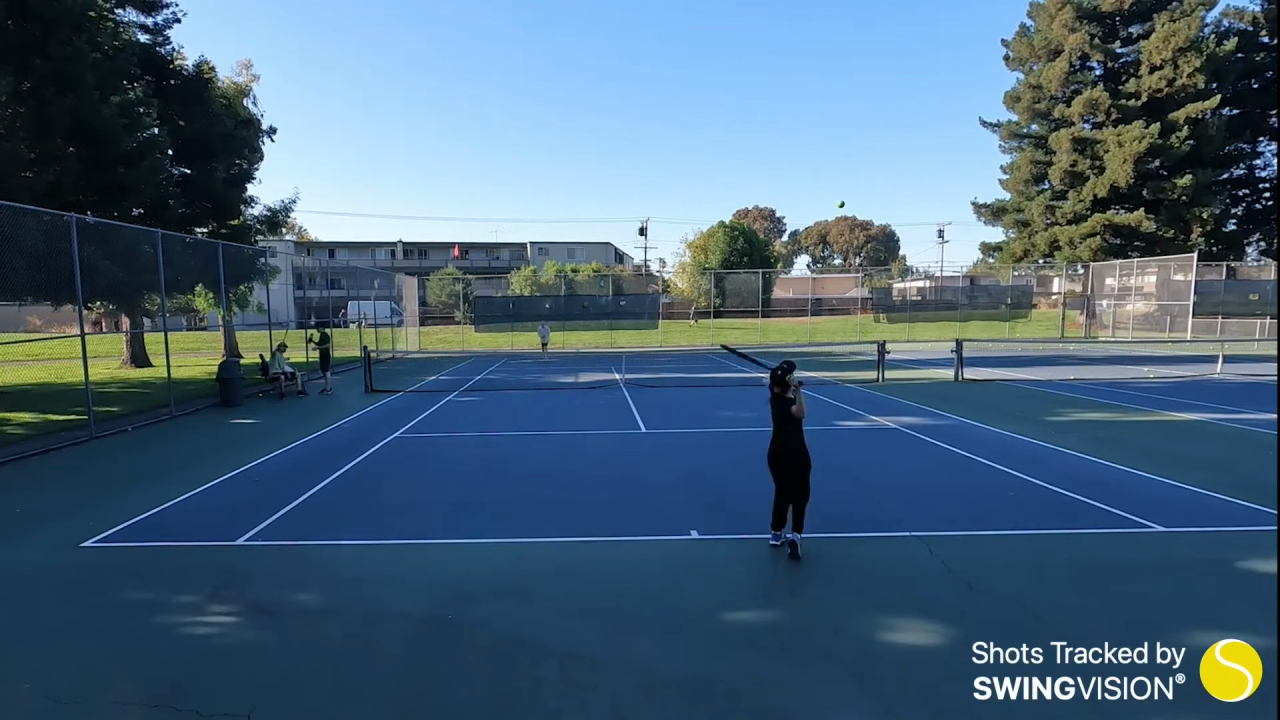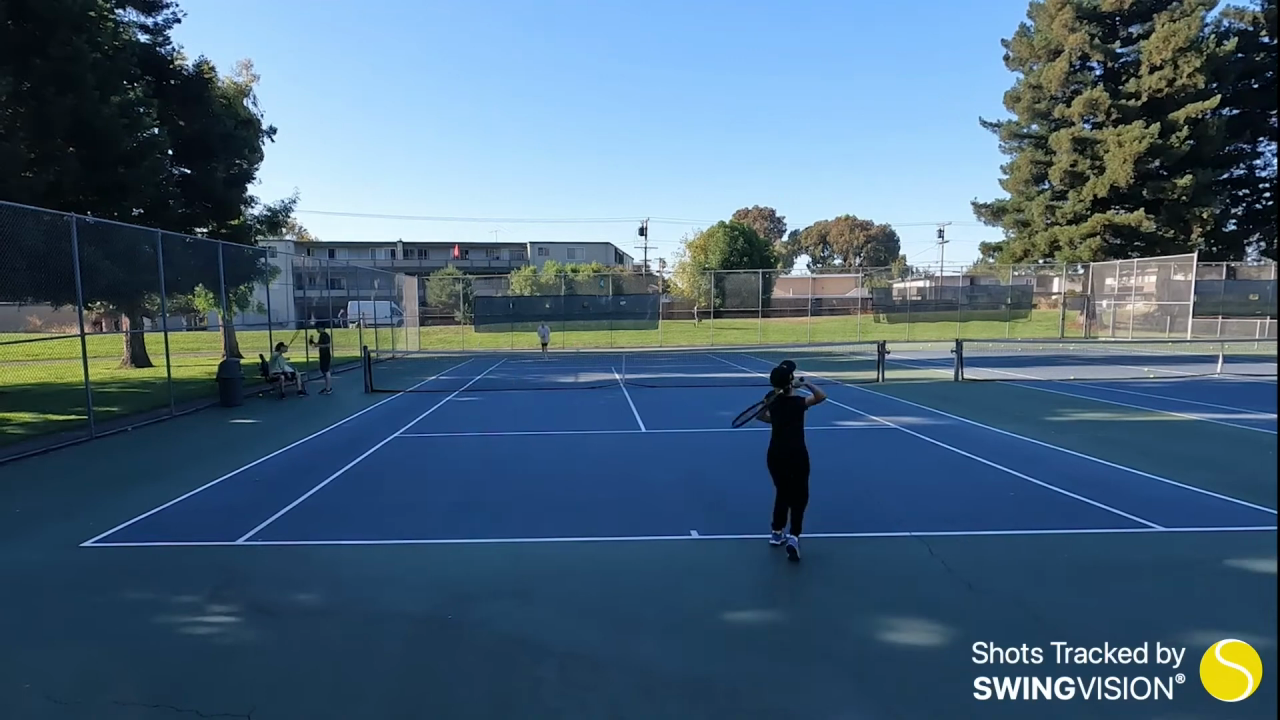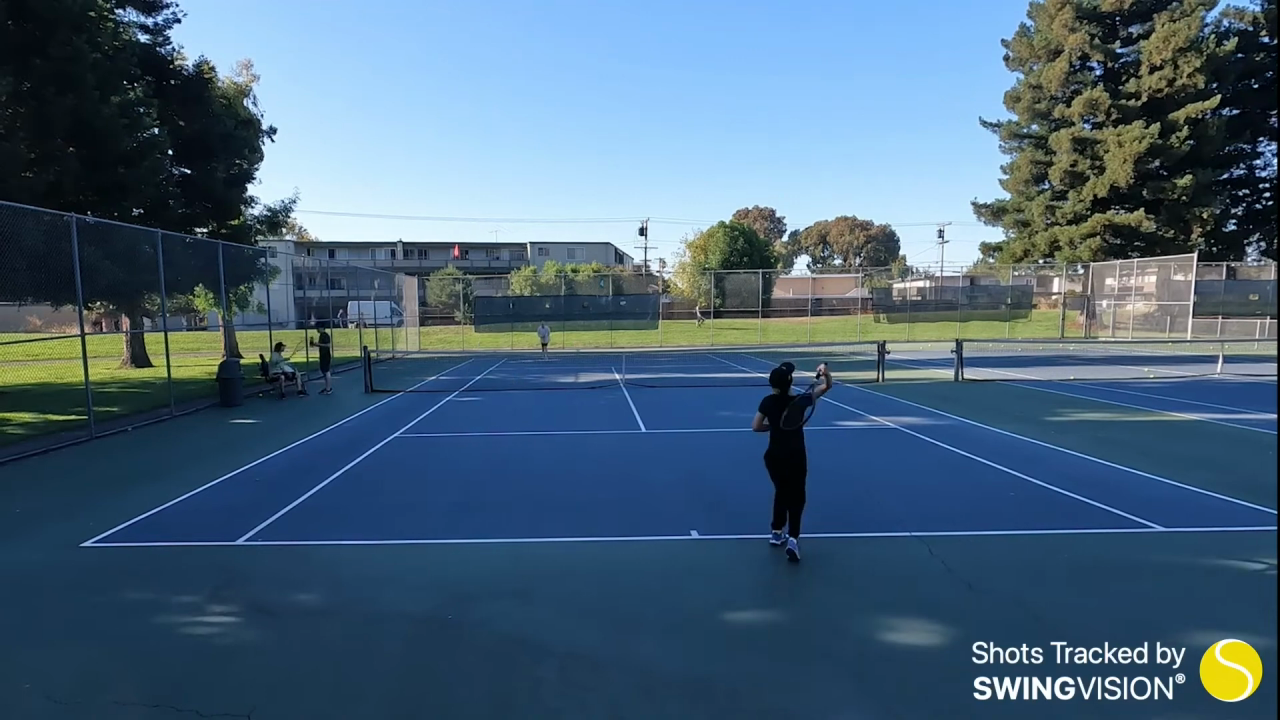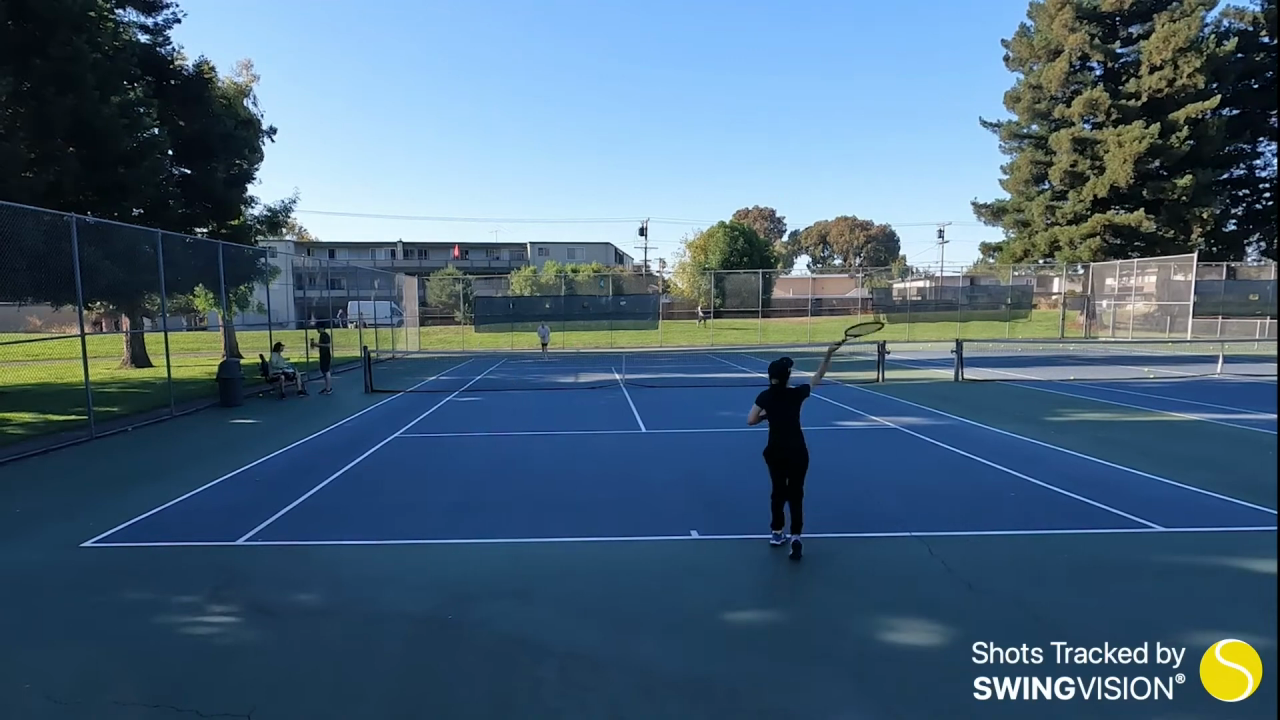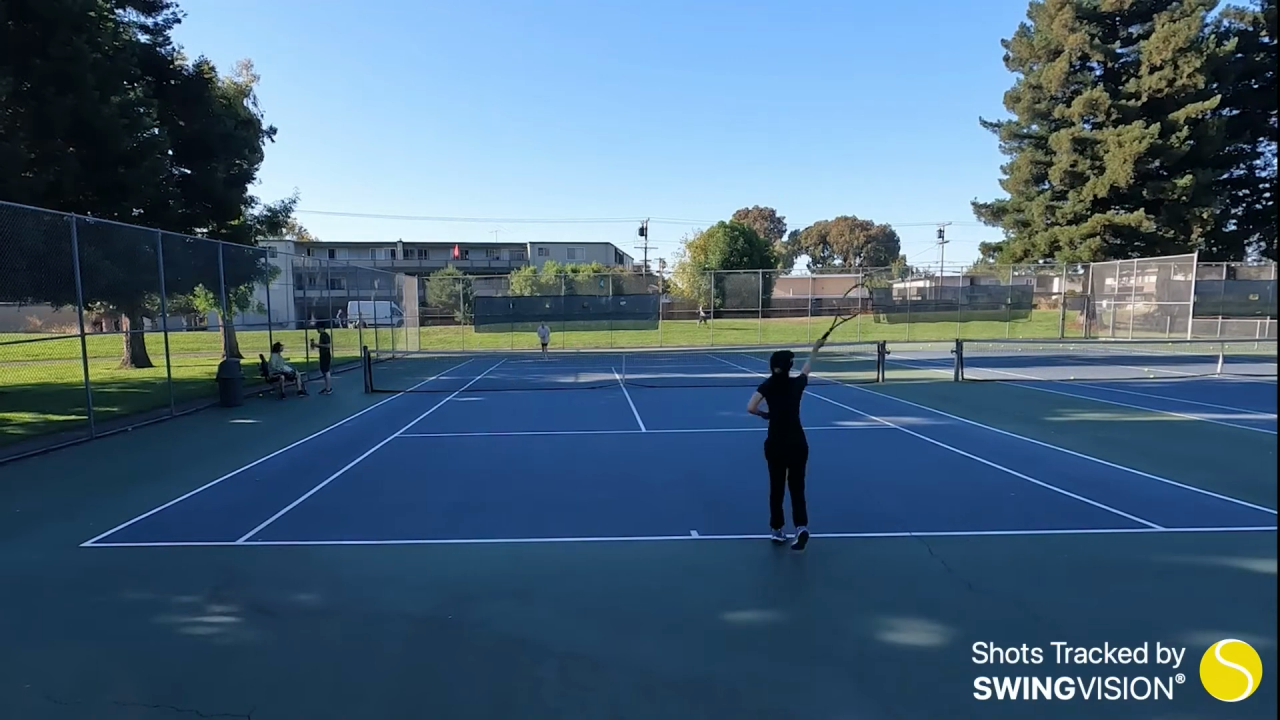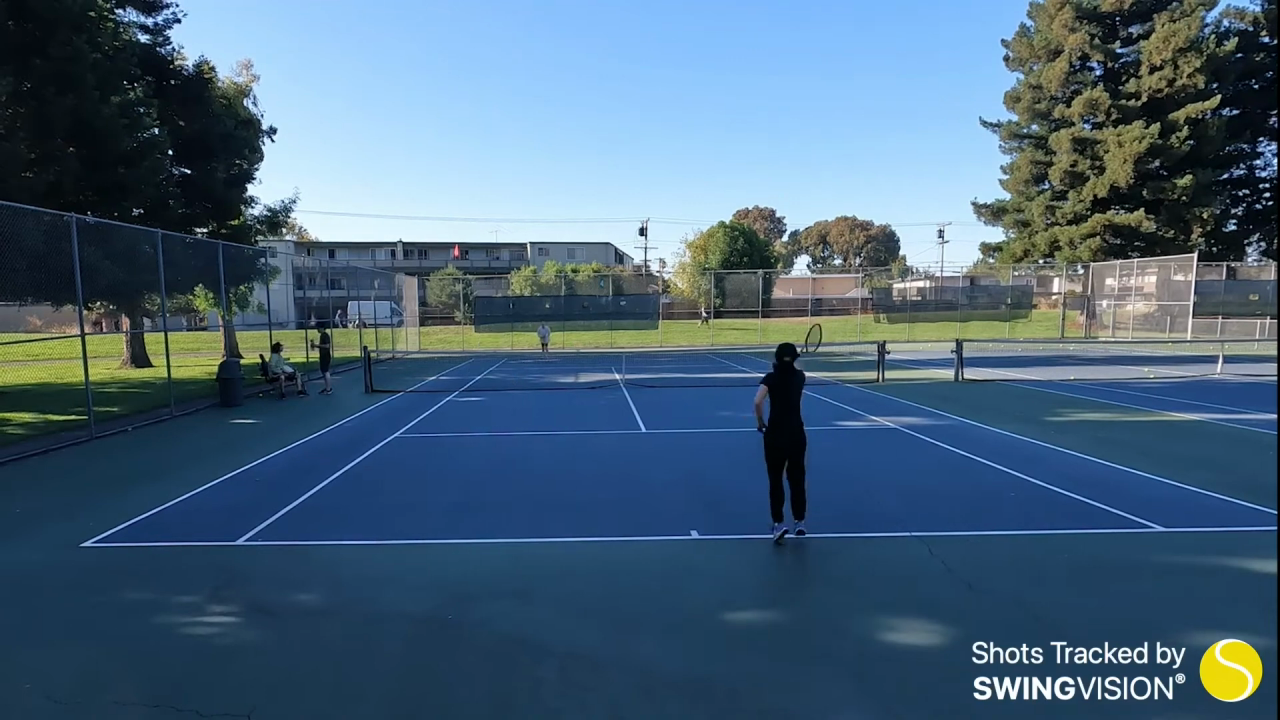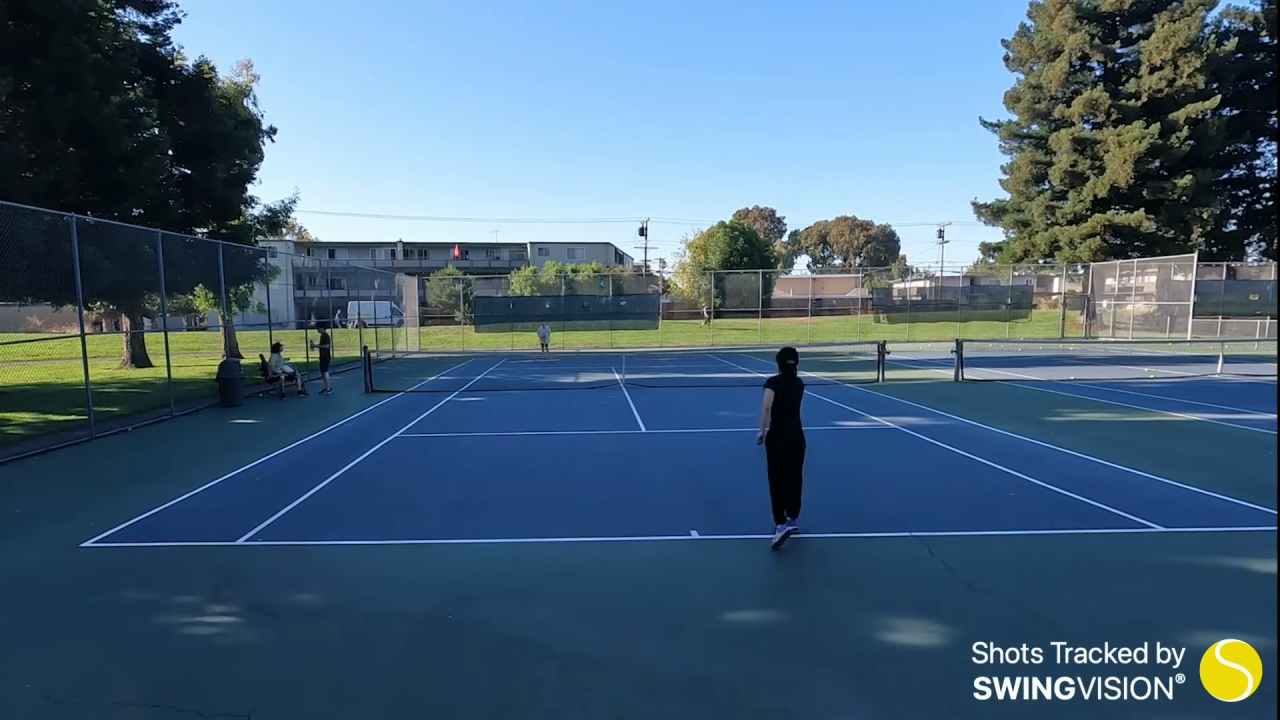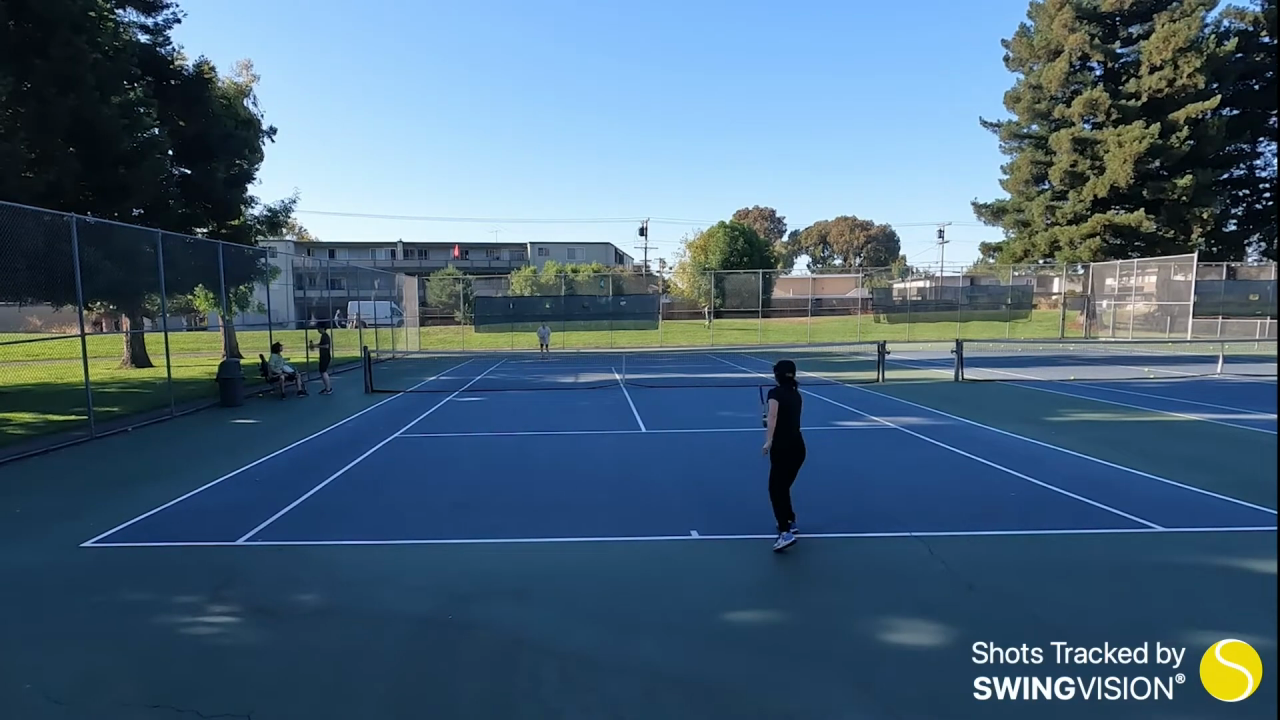
dt=0.1s
person 1, frame 1
left shoulder: (773, 397)
right shoulder: (790, 402)
right elbow: (800, 414)
right wrist: (797, 390)
left hip: (776, 454)
right hip: (797, 455)
left knee: (782, 494)
right knee: (800, 496)
left ankle: (776, 533)
right ankle: (795, 534)
person 1, frame 2
left shoulder: (772, 400)
right shoulder: (795, 402)
left elbow: (761, 416)
right elbow: (821, 397)
right wrist: (807, 384)
left hip: (775, 455)
right hip: (796, 456)
left knee: (783, 494)
right knee: (799, 498)
left ankle: (777, 532)
right ankle: (793, 537)
person 1, frame 3
left shoulder: (768, 403)
left elbow: (756, 427)
right elbow: (825, 388)
right wrist: (825, 374)
left hip: (774, 456)
right hip: (795, 457)
left knee: (781, 493)
right knee: (797, 499)
left ankle: (777, 532)
right ankle: (792, 540)
person 1, frame 4
left shoulder: (765, 396)
right shoulder: (796, 393)
left elbow: (751, 420)
right elbow: (818, 376)
right wrist: (828, 356)
left hip: (774, 452)
right hip: (797, 452)
left knee: (778, 491)
right knee: (795, 495)
left ankle: (777, 533)
right ankle: (795, 536)
person 1, frame 5
left shoulder: (766, 385)
right shoulder: (797, 383)
left elbow: (751, 408)
right elbow: (807, 368)
left wrist: (765, 414)
right wrist: (815, 350)
left hip: (775, 443)
right hip: (797, 442)
left knee: (777, 487)
right knee: (797, 486)
left ankle: (777, 531)
right ankle: (800, 529)
person 1, frame 6
left shoulder: (770, 378)
right shoulder: (798, 376)
left elbow: (757, 402)
left wrist: (760, 421)
right wrist: (793, 362)
left hip: (775, 436)
right hip: (797, 436)
left knee: (776, 482)
right knee: (797, 479)
left ankle: (779, 524)
right ankle: (799, 523)
person 1, frame 7
left shoulder: (773, 382)
right shoulder: (799, 383)
left elbow: (766, 406)
left wrist: (761, 430)
left hip: (778, 439)
right hip: (797, 439)
left knee: (777, 484)
right knee: (794, 482)
left ankle: (782, 525)
right ankle: (792, 520)
person 1, frame 8
left shoulder: (775, 393)
right shoulder: (796, 395)
left elbow: (774, 416)
left wrist: (769, 440)
left hip: (783, 447)
right hip: (798, 447)
left knee: (776, 490)
right knee: (782, 487)
left ankle: (786, 532)
right ankle: (789, 523)
